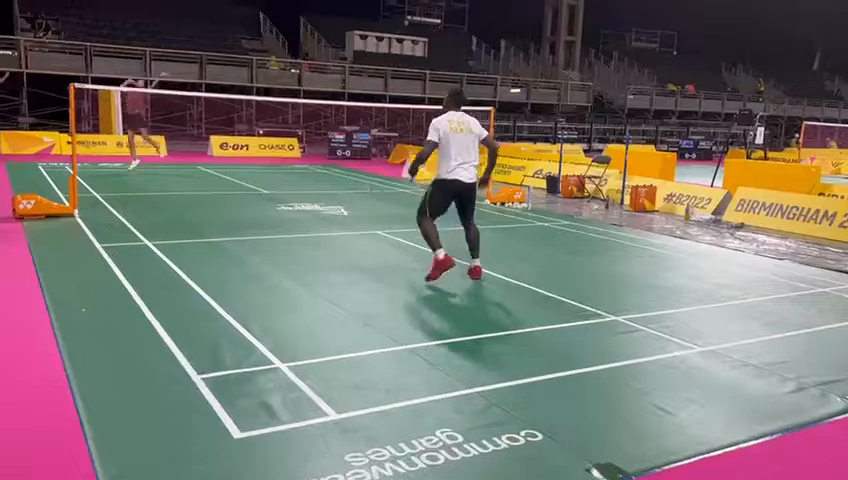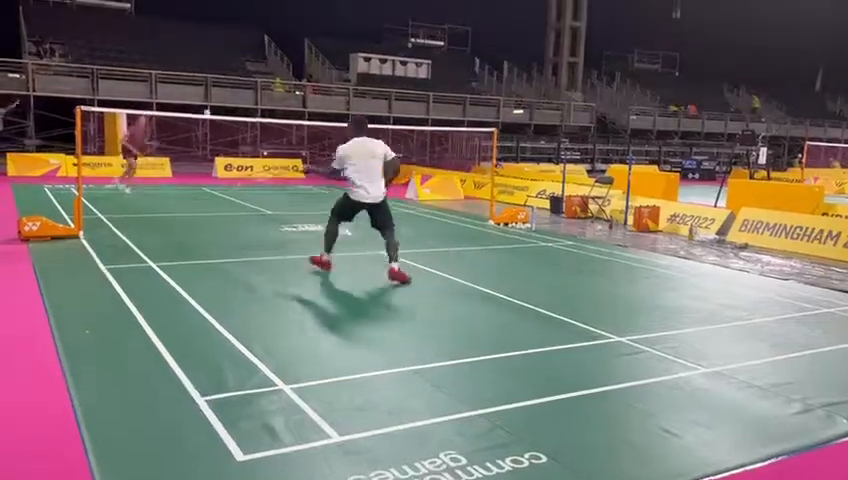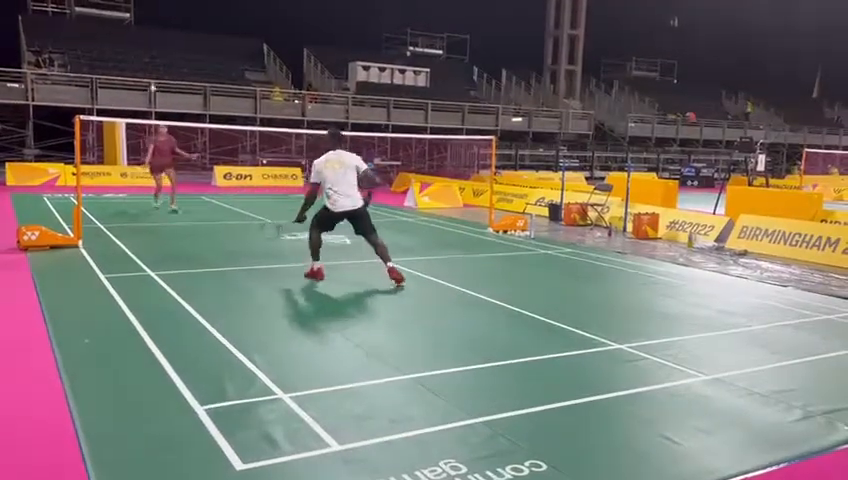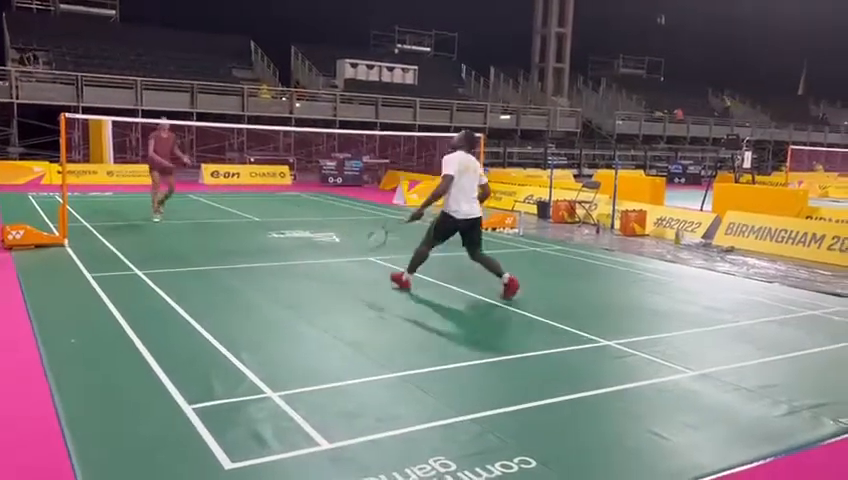
dt=0.7s
person 1, frame 1
left shoulder: (439, 122)
right shoulder: (473, 122)
left elbow: (426, 152)
right elbow: (494, 147)
left wrist: (413, 167)
right wrist: (487, 174)
left hip: (447, 179)
right hip: (470, 180)
left knee: (424, 218)
right knee: (468, 222)
left ankle: (441, 257)
right ankle: (476, 265)
person 1, frame 2
left shoulder: (343, 149)
right shoulder: (379, 145)
left elbow: (333, 172)
right elbow: (396, 167)
right wrist: (385, 183)
left hip: (354, 196)
right hip: (377, 197)
left knee: (333, 220)
right knee: (389, 233)
left ankle: (325, 258)
right ankle: (394, 267)
person 1, frame 3
left shoulder: (319, 163)
right shoulder: (353, 157)
left elbow: (313, 192)
right elbow: (372, 179)
left wrist: (302, 212)
right wrist: (367, 199)
left hip: (334, 207)
right hip: (356, 205)
left knee: (315, 229)
right knee: (373, 238)
left ankle: (316, 267)
right ankle: (391, 267)
person 1, frame 4
left shoulder: (450, 159)
right shoulder: (475, 163)
left elbow: (444, 186)
right elbow: (486, 191)
left wrist: (421, 208)
left hip: (454, 213)
right hip: (473, 215)
left knee: (428, 243)
right knee: (476, 253)
left ankle: (406, 278)
right ankle: (507, 279)
